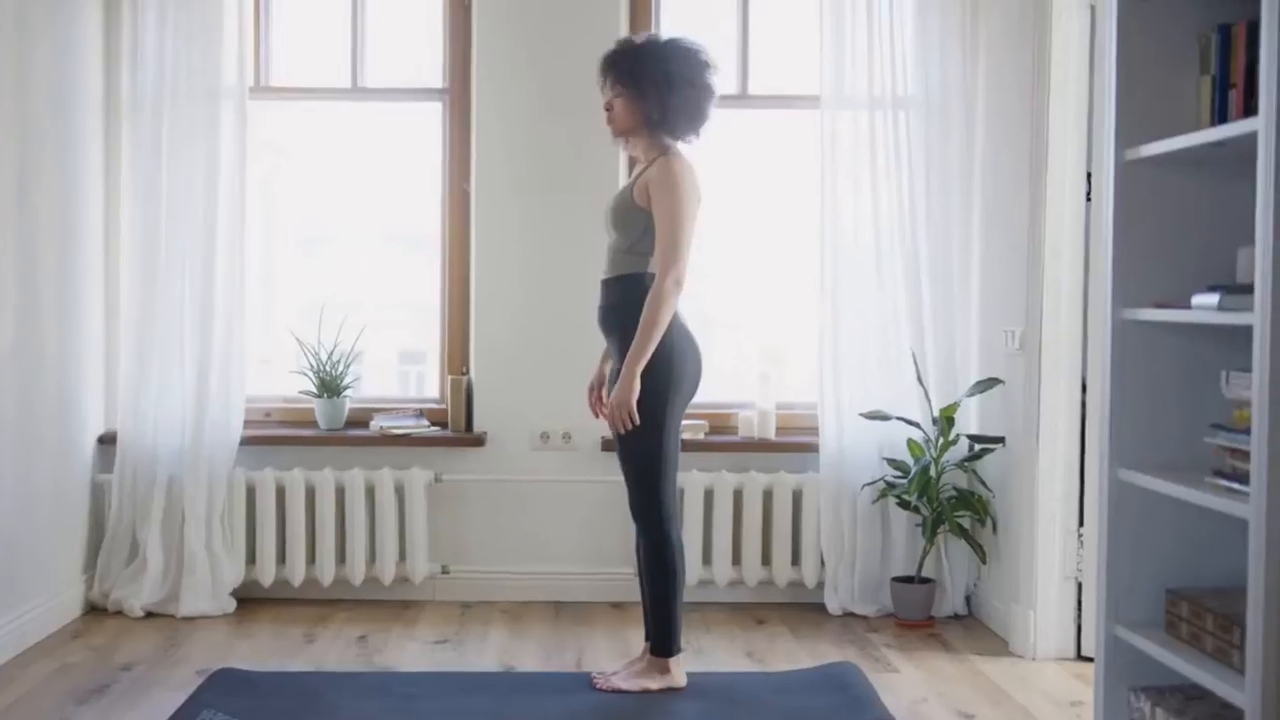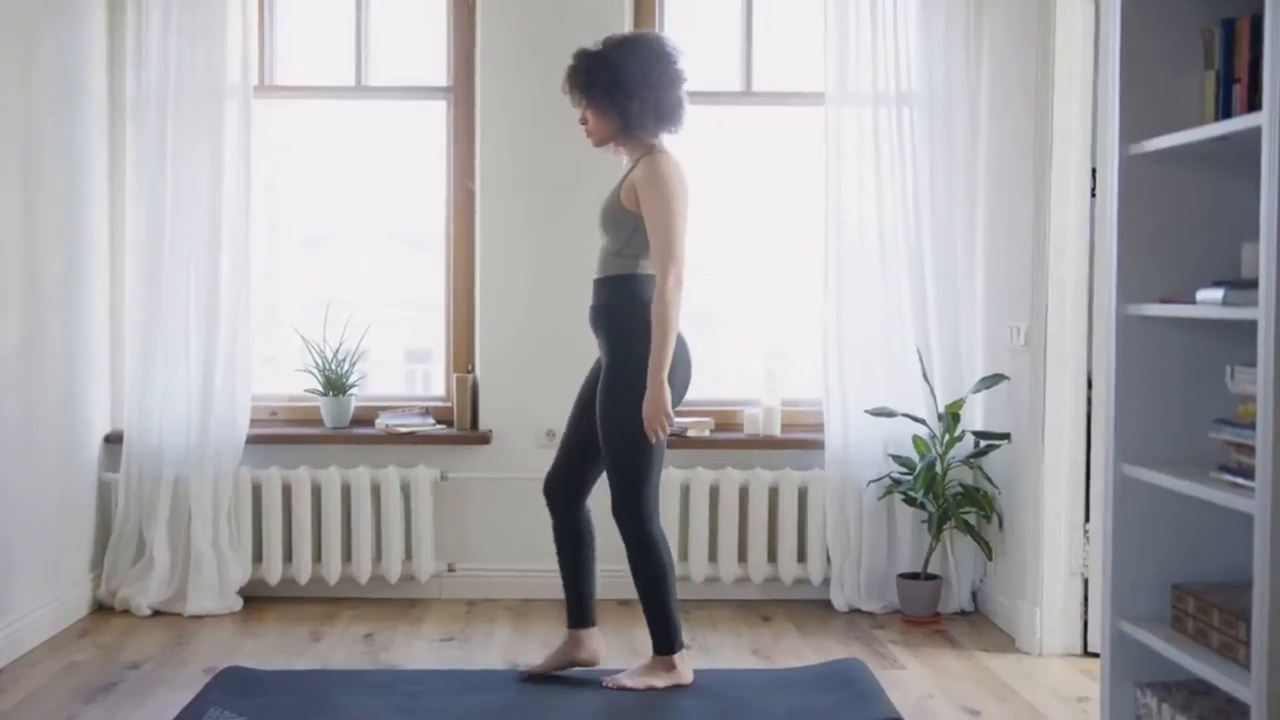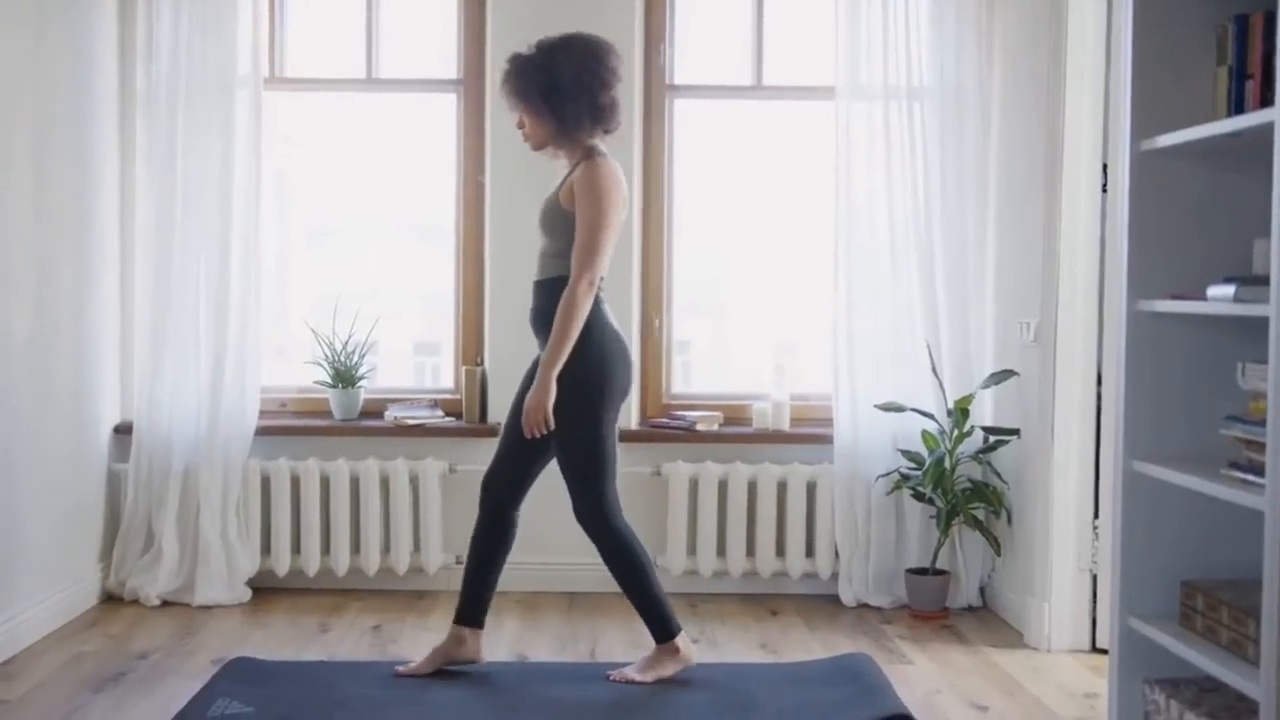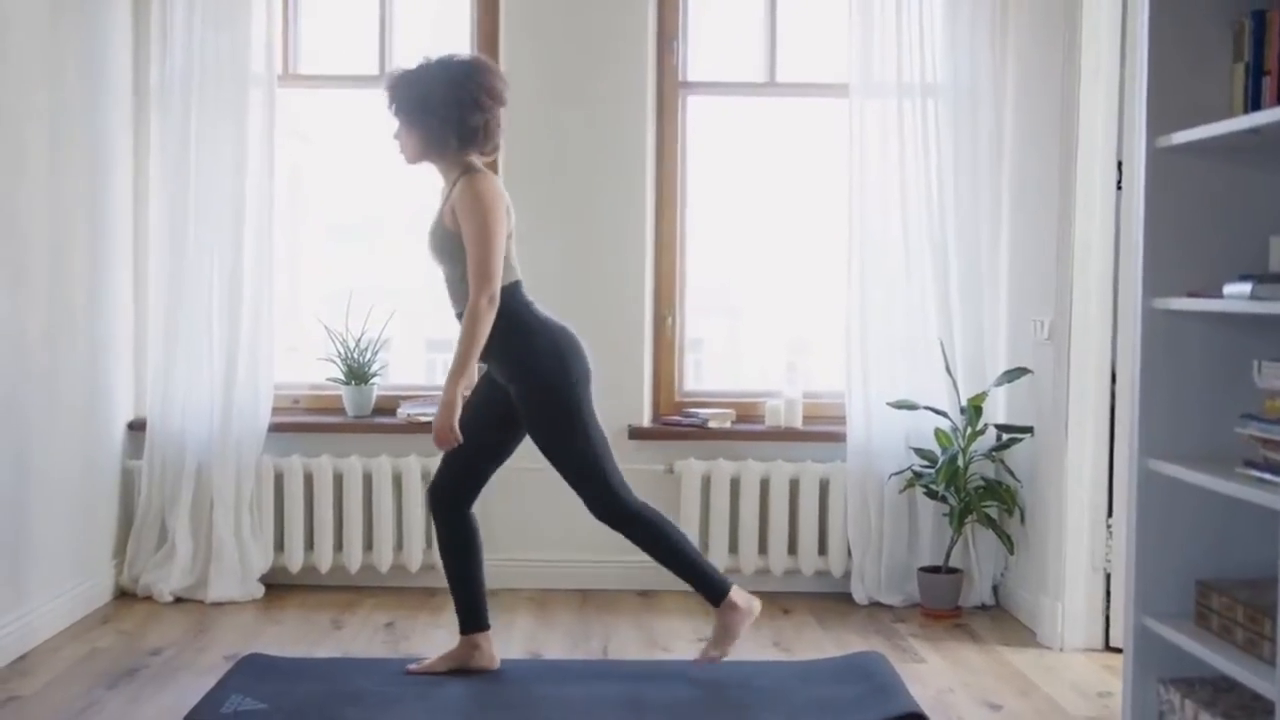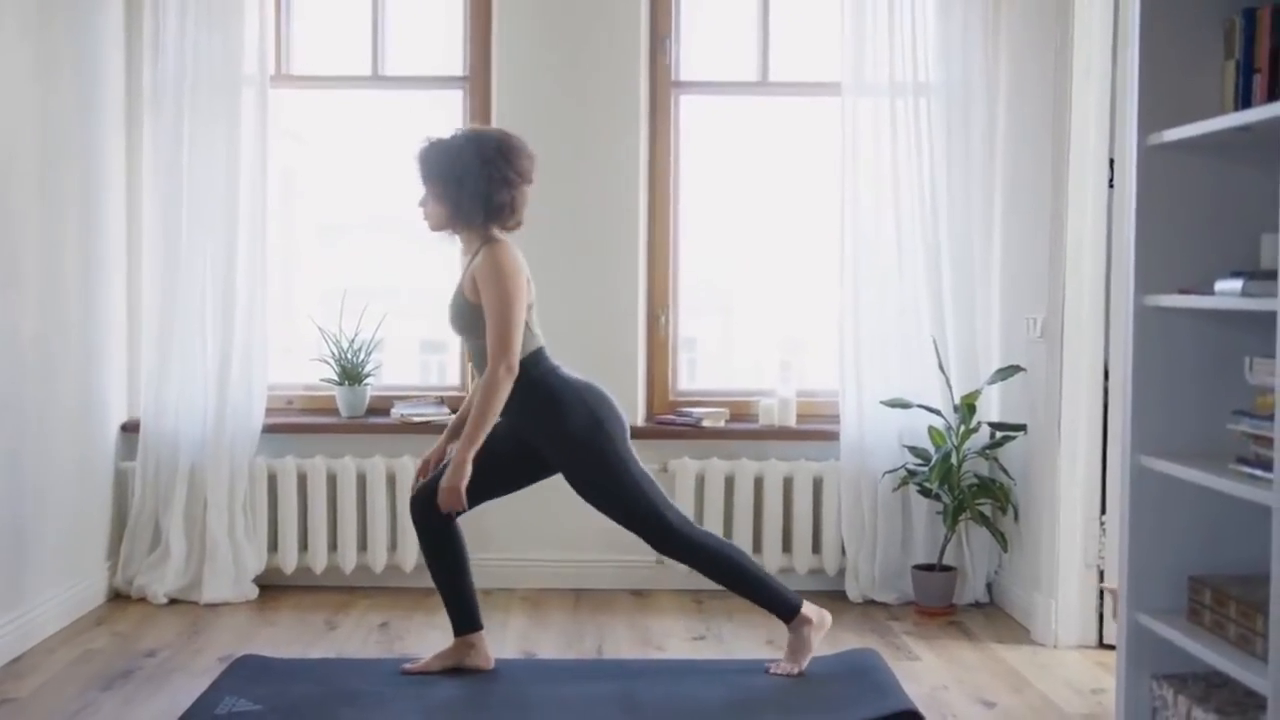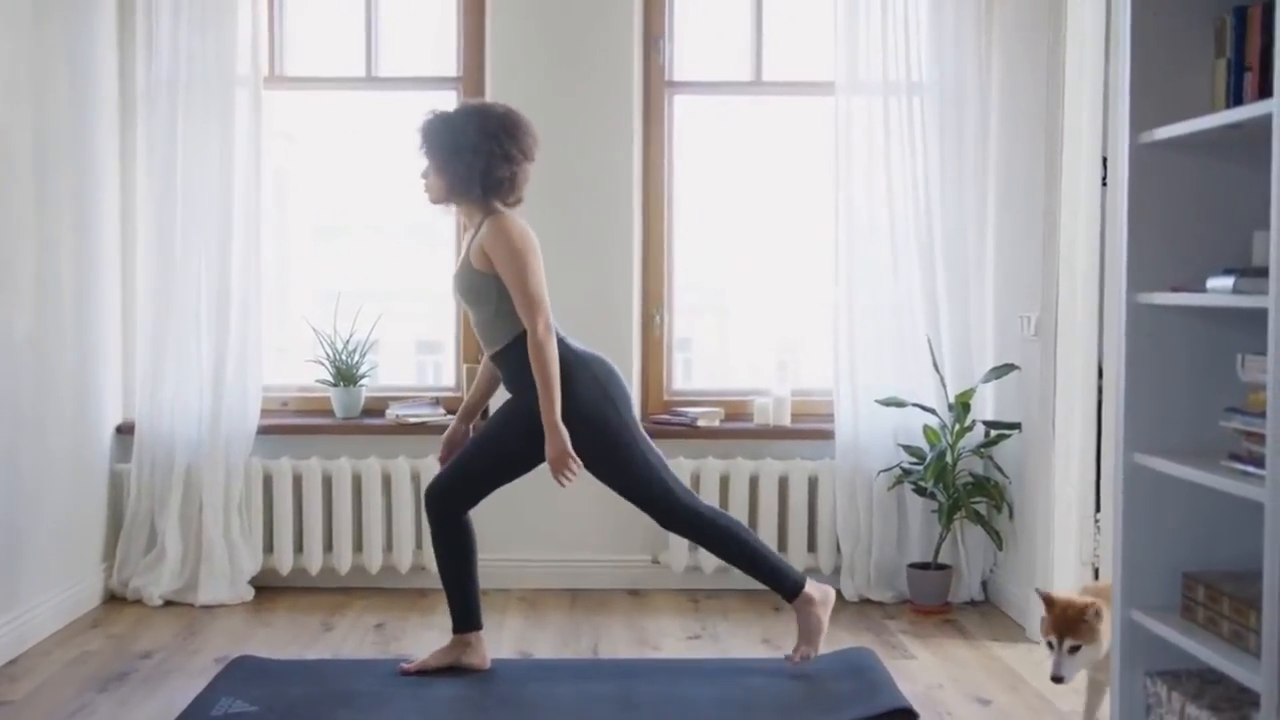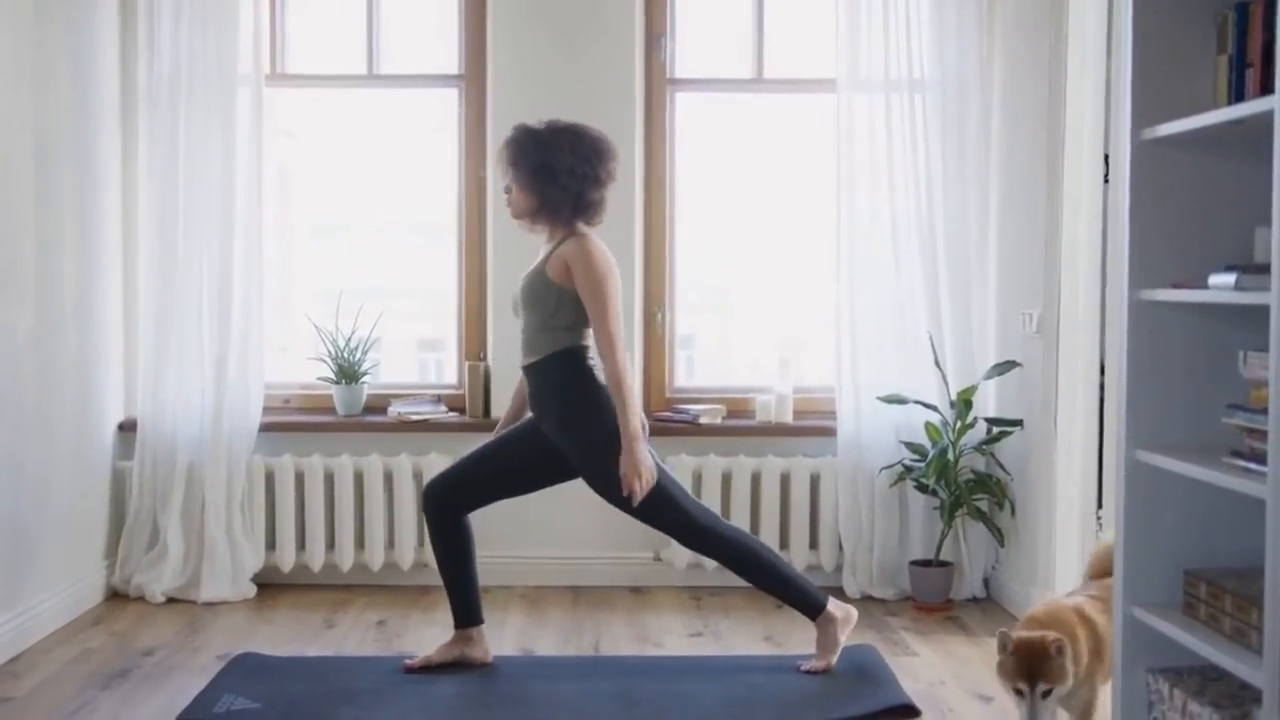
dt=0.5s
person 1, frame 1
left shoulder: (671, 169)
right shoulder: (646, 168)
left elbow: (669, 278)
left wrist: (632, 371)
right wrist: (606, 364)
left hip: (656, 356)
right hip: (639, 352)
left knee: (653, 509)
right knee: (647, 508)
left ankle: (666, 662)
right ankle: (655, 649)
person 1, frame 2
left shoulder: (658, 168)
right shoulder: (637, 170)
left elbow: (669, 279)
left wrist: (659, 378)
left hip: (642, 355)
right hip: (620, 354)
left knee: (633, 509)
right knee: (562, 489)
left ankle: (669, 659)
right ankle: (581, 636)
person 1, frame 3
left shoulder: (597, 174)
right shoulder: (576, 171)
left elbow: (584, 281)
left wrist: (548, 378)
left hip: (584, 359)
right hip: (564, 354)
left knee: (596, 508)
right knee: (498, 492)
left ankle: (670, 645)
right ankle: (464, 637)
person 1, frame 4
left shoulder: (476, 189)
right shoulder: (460, 188)
left elbow: (485, 299)
left wrist: (451, 395)
right wrist: (465, 383)
left hip: (539, 362)
right hip: (512, 365)
left knee: (608, 498)
right knee: (447, 496)
left ankle: (728, 602)
right ankle: (475, 644)
person 1, frame 5
left shoulder: (497, 260)
right shoulder: (481, 258)
left elbow: (506, 367)
right elbow: (493, 369)
left wrist: (463, 459)
right wrist: (447, 442)
left hip: (572, 420)
right hip: (539, 422)
left knee: (671, 533)
right knee: (429, 505)
left ankle: (803, 617)
right ankle: (469, 644)
person 1, frame 6
left shoulder: (501, 230)
right shoulder: (479, 233)
left elbow: (538, 329)
left wrist: (553, 428)
right wrist: (463, 420)
left hip: (578, 392)
right hip: (538, 397)
left knee: (673, 507)
right knee: (444, 495)
left ankle: (806, 596)
right ankle: (467, 643)
person 1, frame 7
left shoulder: (583, 250)
right shoulder: (553, 255)
left elbow: (611, 349)
left wrist: (632, 443)
right wrist: (502, 435)
left hip: (591, 420)
right hip: (557, 424)
left knee: (697, 529)
right knee: (442, 497)
left ankle: (829, 614)
right ankle: (469, 637)
